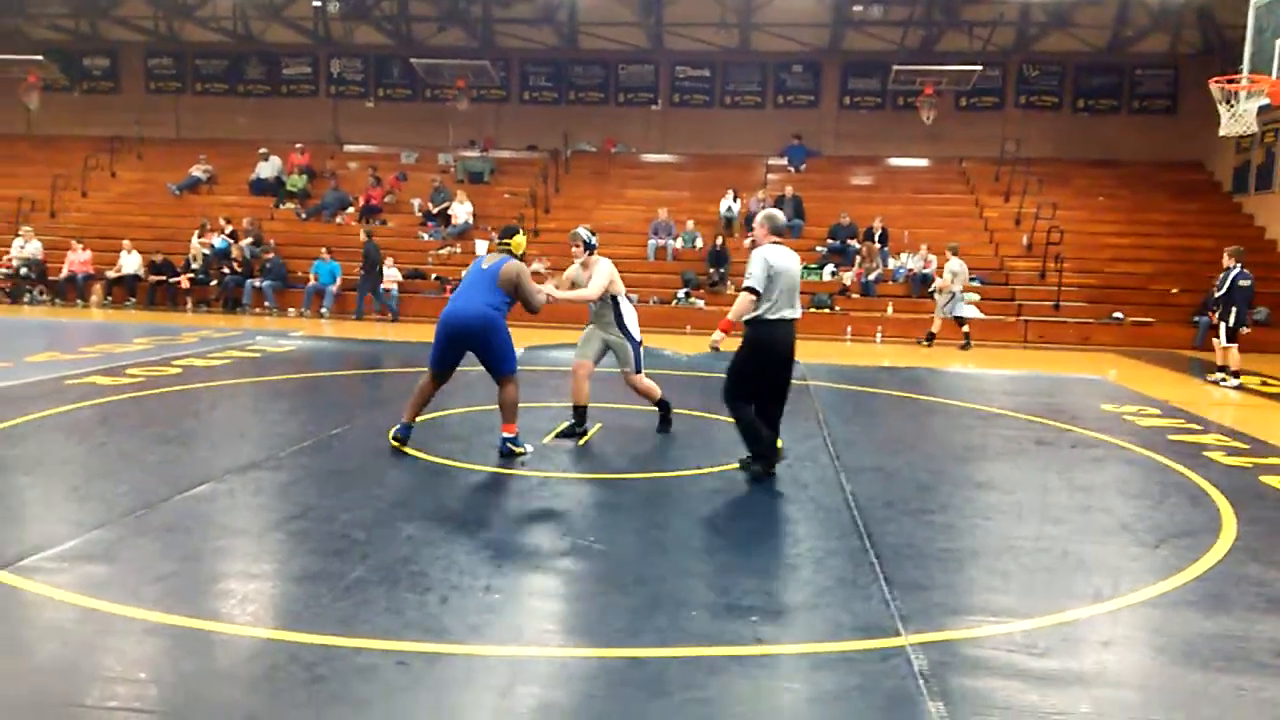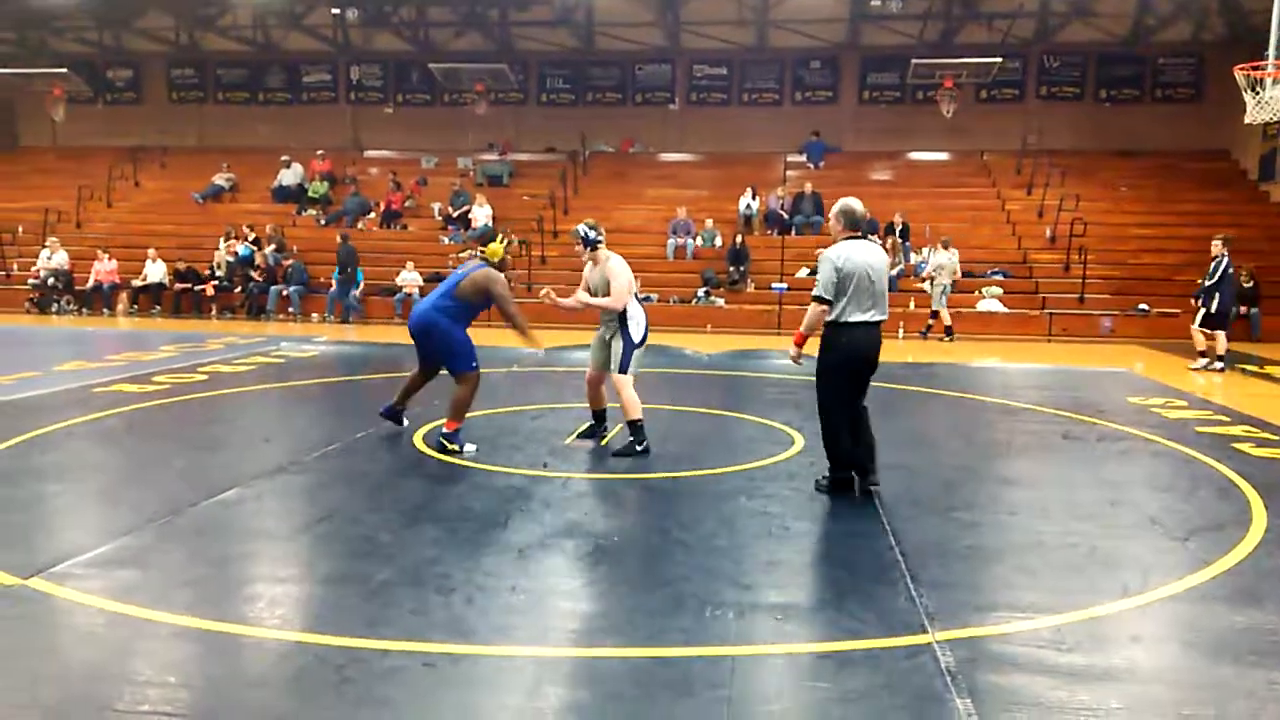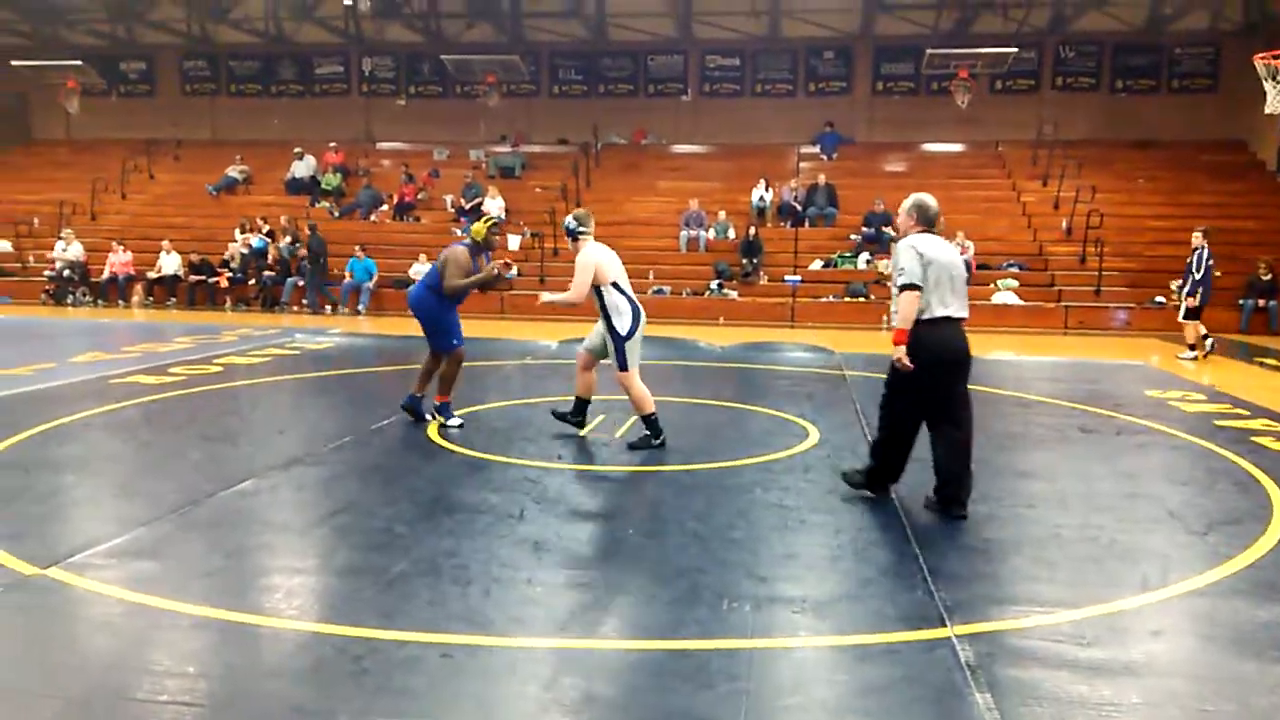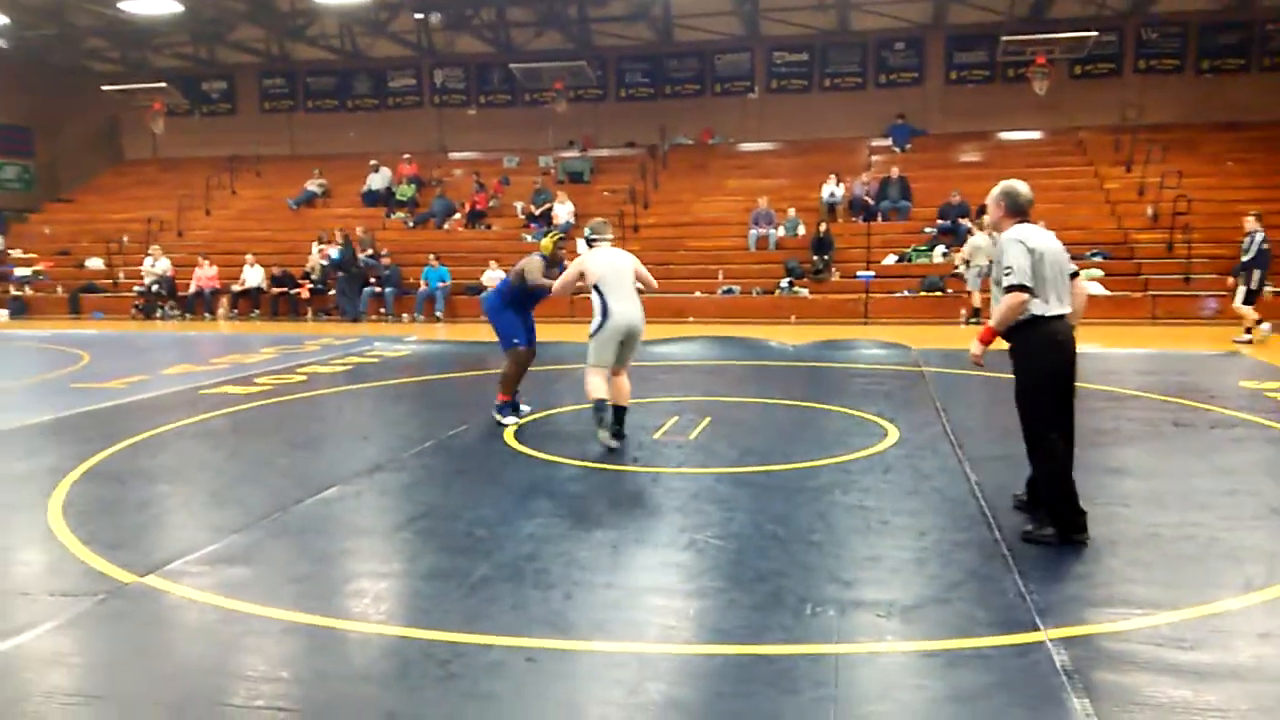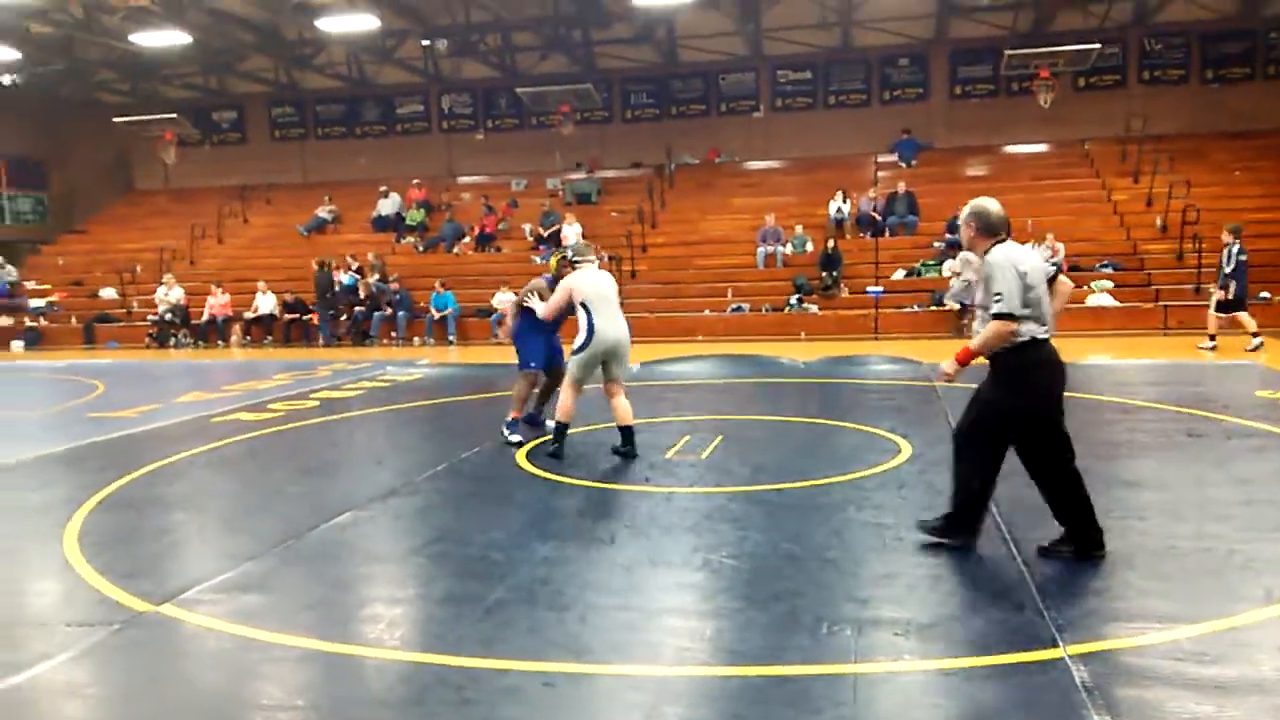
dt=0.5s
person 1, frame 1
left shoulder: (763, 255)
right shoulder: (793, 258)
left elbow: (750, 296)
left wrist: (724, 327)
left hip: (763, 333)
right hip: (786, 333)
left knee: (737, 395)
right knee: (771, 402)
left ankle: (764, 456)
right ankle: (765, 459)
person 1, frame 2
left shoulder: (834, 255)
right shoulder: (879, 253)
left elbow: (820, 306)
left wrist: (798, 341)
left hip: (842, 338)
right hip: (871, 337)
left knee: (834, 410)
right knee: (854, 406)
left ankle: (841, 479)
right ankle: (866, 471)
person 1, frame 3
left shoulder: (909, 245)
right shoulder: (950, 249)
left elbow: (911, 293)
left wrist: (899, 341)
left hip: (924, 339)
right hip: (956, 339)
left knee: (898, 413)
right knee: (951, 422)
left ankle: (877, 478)
right ankle: (953, 497)
person 1, frame 4
left shoulder: (1012, 239)
right shoulder: (1047, 238)
left elbow: (1017, 296)
right elbow: (1078, 291)
left wrist: (984, 337)
right wrist: (1065, 331)
left hip: (1035, 342)
right hip: (1058, 336)
left knee: (1042, 431)
right knee: (1054, 425)
left ankle: (1065, 519)
right ankle: (1041, 496)
person 1, frame 5
left shoulder: (999, 261)
right shoulder: (1016, 252)
left elbow: (1004, 325)
right elbow: (1061, 285)
left wrist: (960, 358)
right wrist: (1040, 327)
left hip: (1026, 369)
right hip: (1012, 368)
left knee: (1049, 455)
right knee: (973, 439)
left ankle: (1085, 537)
right ankle: (960, 523)
person 2, frame 1
left shoulder: (604, 267)
right shoulder: (575, 269)
left elbow: (592, 294)
right elbow: (561, 291)
left wrist: (558, 294)
left hip: (623, 327)
right hip: (598, 327)
left knee: (635, 380)
right knee: (579, 370)
left ankle: (665, 410)
right ankle: (578, 423)
person 2, frame 2
left shoulder: (615, 265)
right shoulder: (590, 268)
left elbow: (618, 303)
right elbow: (581, 303)
left wrist: (587, 299)
right wrist: (555, 300)
left hip: (631, 328)
right hip: (608, 328)
left knee: (621, 382)
right knee: (593, 378)
left ankle: (639, 441)
right ankle: (598, 425)
person 2, frame 3
left shoulder: (586, 256)
right shoulder: (600, 250)
left elbow: (576, 297)
left wrist: (550, 297)
right wrist: (577, 280)
left hip: (624, 320)
right hip: (616, 320)
left knee: (627, 379)
right knee: (584, 361)
left ankle: (655, 434)
right ankle: (577, 414)
person 2, frame 4
left shoulder: (584, 260)
right shoulder: (627, 256)
left elbow: (557, 289)
right elbow: (653, 286)
left wrist: (576, 284)
left hip: (610, 320)
right hip: (635, 317)
left knee: (595, 375)
right knee: (619, 371)
left ankle: (604, 419)
right ankle: (616, 424)
person 2, frame 5
left shoulder: (569, 281)
right shoulder: (607, 276)
left elbow: (546, 314)
left wrist: (535, 305)
left hip: (593, 338)
right hip: (621, 335)
left knee: (570, 388)
right knee: (615, 391)
left ankle: (558, 443)
right ankle: (628, 444)
person 3, frame 1
left shoulder: (480, 261)
right shoulder: (518, 268)
right elbow: (534, 306)
right wrist: (539, 294)
left hip: (451, 319)
right hip: (485, 325)
left knee: (434, 378)
right knee: (508, 381)
left ankle: (404, 428)
right ankle: (510, 439)
person 3, frame 2
left shoulder: (475, 265)
right shoulder: (493, 277)
right elbow: (510, 312)
right wrist: (529, 337)
left hip: (421, 318)
right hip: (440, 325)
left knee: (428, 370)
right knee: (469, 378)
left ankle: (395, 408)
right ankle: (449, 436)
person 3, frame 3
left shoulder: (484, 254)
right shoulder: (461, 255)
left elbow: (484, 286)
right elbow: (450, 288)
left wrist: (500, 272)
right wrist: (483, 276)
left hip: (435, 302)
right hip: (431, 303)
left knee: (440, 352)
right knee: (455, 355)
left ankle: (414, 400)
right ankle: (441, 408)
person 3, frame 4
left shoulder: (559, 265)
right shoulder: (536, 263)
right elbow: (535, 283)
left hip: (520, 309)
right hip: (502, 306)
left knee: (529, 353)
right knee: (517, 353)
left ankle: (509, 396)
right ankle: (502, 406)
person 3, frame 5
right shoulder: (541, 286)
right elbow: (514, 304)
right wrist: (509, 322)
left hip: (548, 335)
right hip: (529, 332)
left knee: (558, 375)
right knee: (529, 376)
left ankle: (535, 415)
right ankle: (511, 424)
